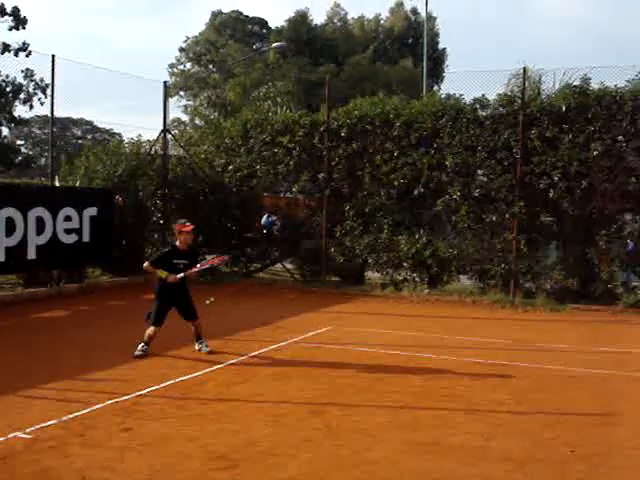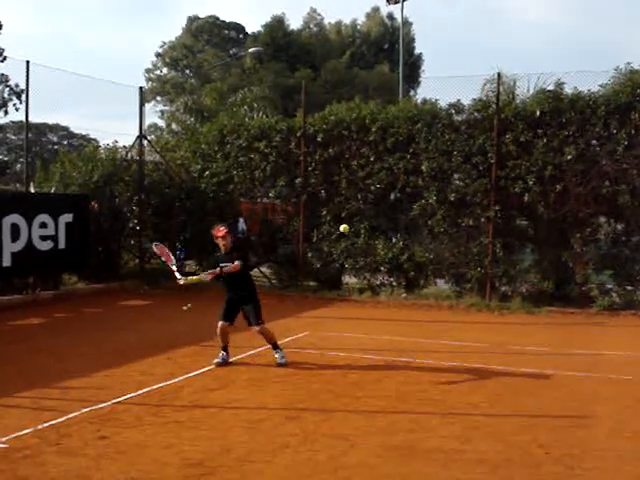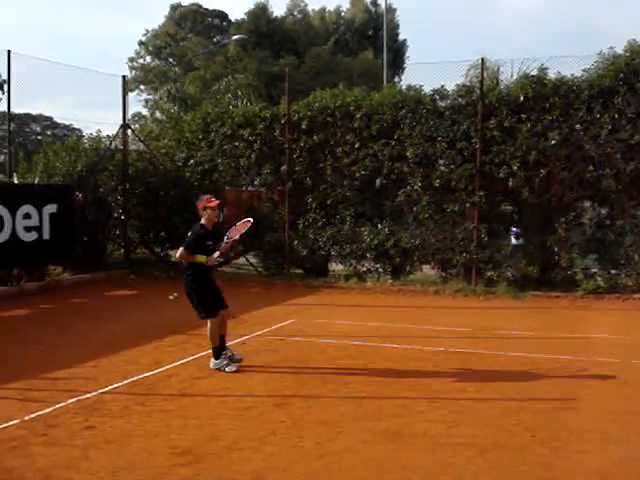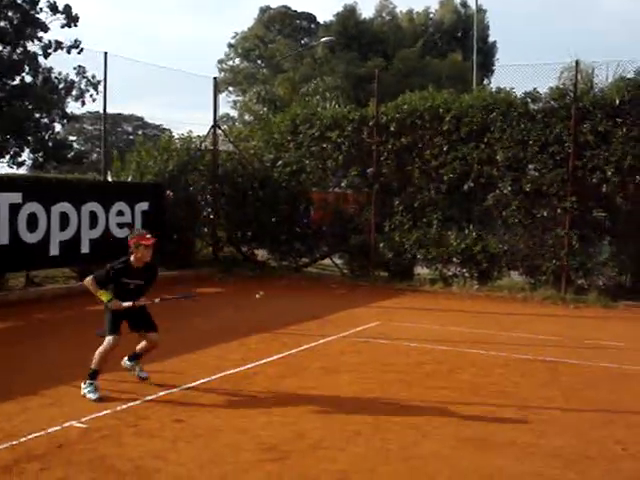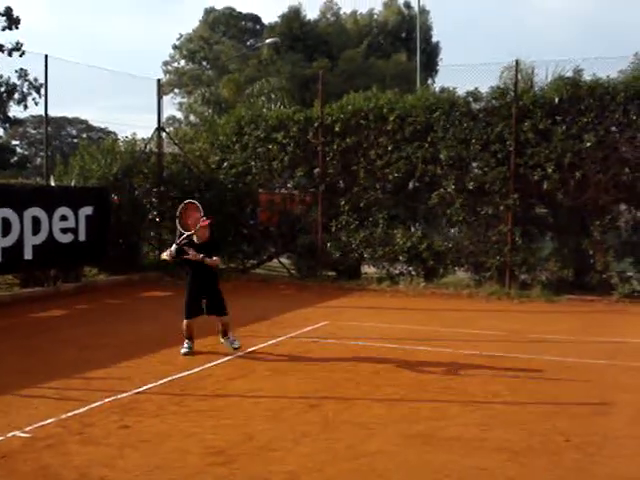
dt=1s
person 1, frame 1
left shoulder: (193, 251)
right shoulder: (168, 252)
right elbow: (146, 266)
right wrist: (166, 276)
left hip: (181, 291)
right hip: (165, 292)
left knee: (196, 322)
right knee: (156, 327)
left ankle: (200, 341)
right ankle: (144, 345)
person 1, frame 2
left shoulder: (240, 250)
right shoulder: (219, 258)
left elbow: (236, 266)
right elbow: (213, 276)
left wrist: (217, 271)
left hip: (248, 296)
right hip: (232, 296)
left knee: (259, 327)
right knee: (222, 326)
left ankle: (277, 350)
right ankle: (224, 353)
person 1, frame 3
left shoulder: (216, 230)
right shoulder: (197, 233)
right elbow: (180, 255)
left wrist: (219, 255)
right wrist: (206, 260)
left hip: (207, 280)
right hip: (194, 282)
left knee: (224, 313)
right knee: (212, 319)
left ankle: (224, 350)
right ankle: (217, 358)
person 1, frame 4
left shoulder: (151, 270)
right shoulder: (118, 268)
right elbow: (89, 281)
left wrist: (141, 299)
right wrist: (107, 299)
left hip: (135, 305)
right hip: (115, 306)
left knee: (153, 338)
right knee: (111, 341)
left ankle: (131, 360)
right ankle: (89, 382)
person 1, frame 5
left shoulder: (212, 243)
right shoulder: (185, 245)
left elbow: (217, 262)
right elbow: (165, 255)
left wrist: (200, 257)
right wrist: (167, 254)
left hip: (211, 285)
right hip: (194, 287)
left knee: (223, 318)
right knee: (188, 320)
left ankle: (225, 336)
right ankle: (189, 341)
